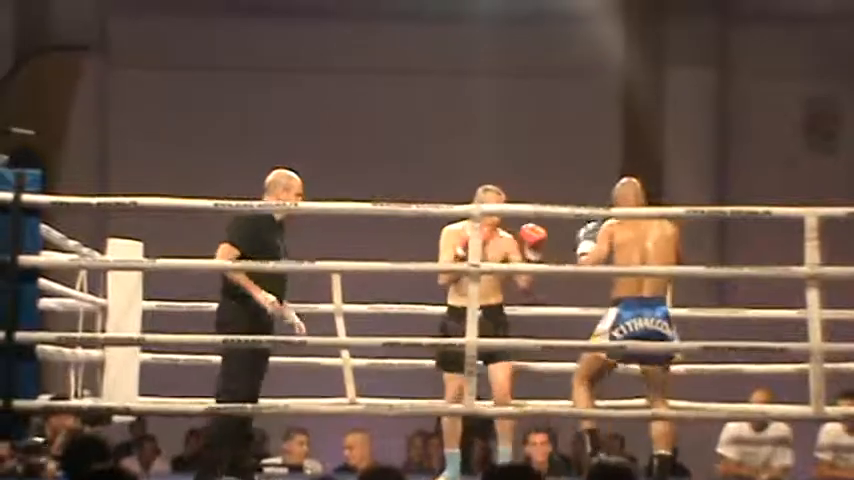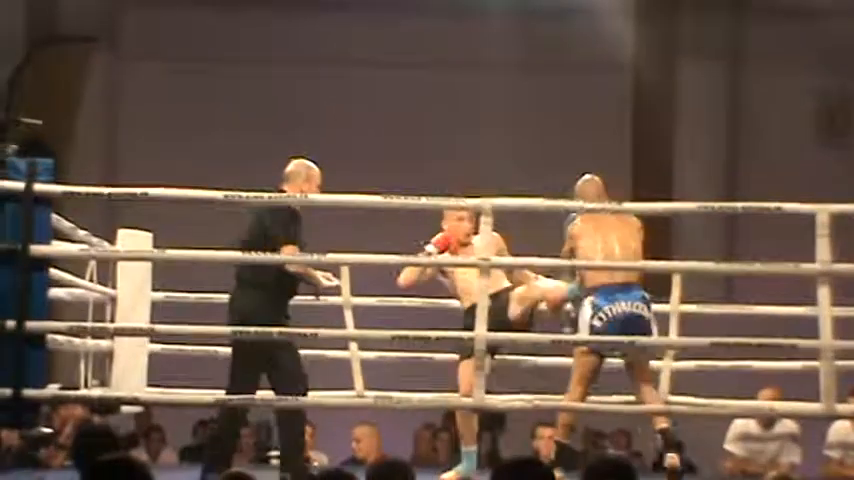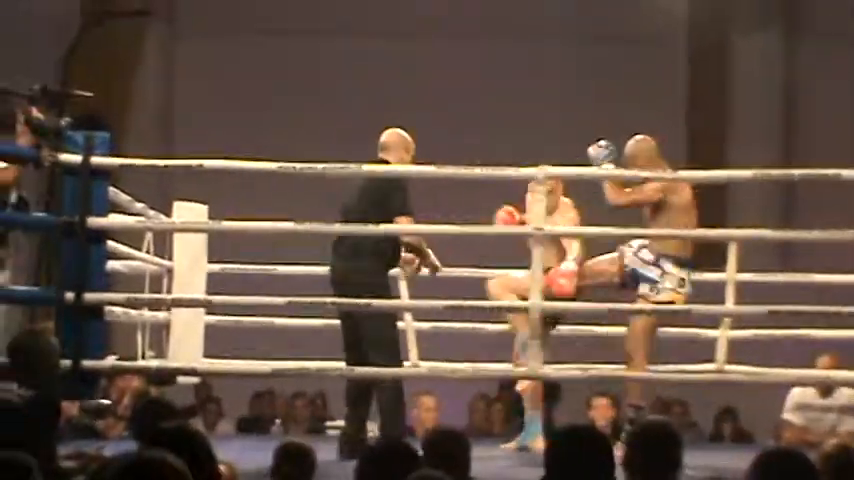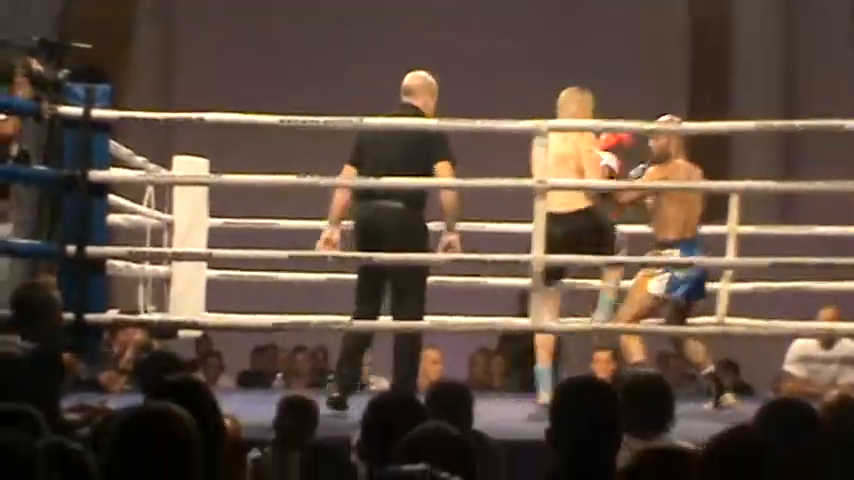
dt=0.5s
person 1, frame 1
left shoulder: (275, 228)
right shoulder: (250, 220)
right elbow: (223, 260)
left wrist: (287, 313)
right wrist: (257, 294)
left hip: (258, 319)
right hip: (239, 316)
left knee: (246, 397)
right knee: (232, 394)
person 1, frame 2
left shoulder: (281, 213)
right shoulder: (283, 212)
right elbow: (292, 263)
left wrist: (314, 277)
right wrist: (318, 279)
left hip: (270, 308)
right hip: (255, 307)
left knee: (290, 387)
right knee: (244, 390)
person 1, frame 3
left shoulder: (368, 182)
right shoulder: (392, 181)
right elbow: (406, 233)
left wrist: (399, 256)
right wrist: (427, 256)
left hip: (348, 270)
right hip: (365, 273)
left knee: (359, 359)
right knee: (386, 359)
left ankle: (353, 440)
right ankle: (393, 440)
person 1, frame 4
left shoulder: (372, 128)
right shoulder: (429, 131)
left elbow: (345, 179)
right elbow: (446, 180)
left wrist: (333, 226)
right wrist: (450, 230)
left hip: (368, 218)
right hip: (403, 220)
left knee: (365, 308)
right knee: (408, 312)
left ankle: (340, 388)
person 2, frame 1
left shoulder: (612, 228)
right shoulder: (669, 229)
left elbow: (586, 268)
left wrist: (586, 241)
left hip: (624, 316)
right hip: (658, 317)
left knee: (582, 381)
right knee: (658, 401)
left ankle: (595, 451)
person 2, frame 2
left shoulder: (576, 227)
right shoulder: (633, 223)
left wrist: (570, 293)
left hip: (600, 303)
right hip: (635, 302)
left knee: (577, 390)
right knee: (644, 384)
left ankle: (556, 464)
right ankle: (669, 447)
person 2, frame 3
left shoulder: (665, 185)
right shoulder: (669, 183)
left elbow: (617, 199)
left wrist: (605, 163)
left hip: (666, 272)
right hip: (648, 258)
left knee: (635, 351)
right knee: (583, 272)
left ankle: (630, 425)
person 2, frame 4
left shoulder: (662, 171)
right shoulder: (692, 171)
left elbow: (624, 197)
left hip: (672, 258)
right hip: (689, 258)
left knee: (624, 322)
right ankle: (719, 390)
person 3, frame 1
left shoulder: (507, 241)
right shoulder: (452, 233)
left elbow: (524, 284)
right elbow: (443, 279)
left wrist: (532, 253)
right wrist: (464, 251)
left hip: (493, 319)
right hip: (458, 319)
left knee: (503, 394)
right knee: (453, 396)
person 3, frame 2
left shoulder: (492, 241)
right shoulder: (440, 258)
left elbow: (517, 272)
right elbow: (404, 282)
left wrist: (540, 283)
right wrist: (431, 252)
left hip: (507, 303)
right hip: (476, 319)
left knee: (530, 290)
right knee: (466, 394)
person 3, frame 3
left shoulder: (565, 209)
right shoulder: (535, 205)
left elbow: (574, 245)
left wrist: (569, 267)
right wrist: (517, 220)
left hip: (556, 283)
left knee: (497, 285)
right knee: (525, 357)
right ankle: (533, 431)
person 3, frame 4
left shoulder: (540, 140)
right shoulder: (582, 138)
right elbow: (596, 182)
right wrist: (602, 165)
left hip: (553, 227)
right hip: (585, 222)
left knee: (546, 309)
left ankle: (544, 389)
